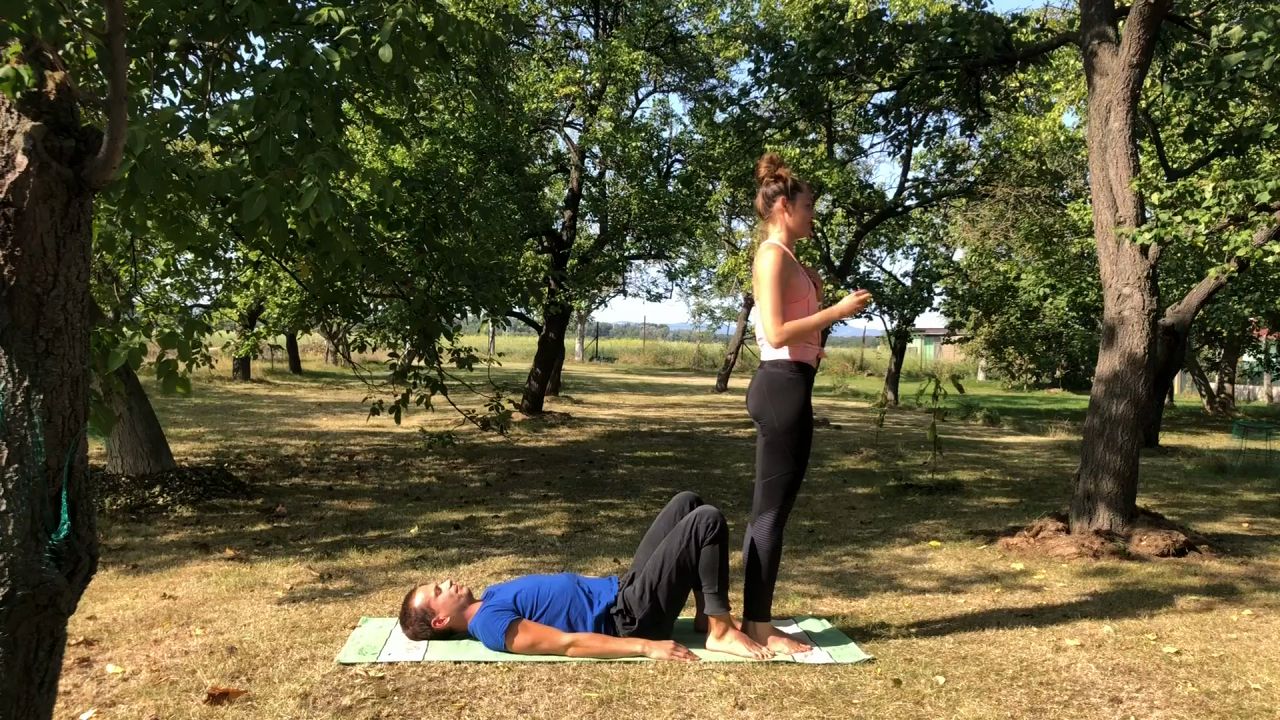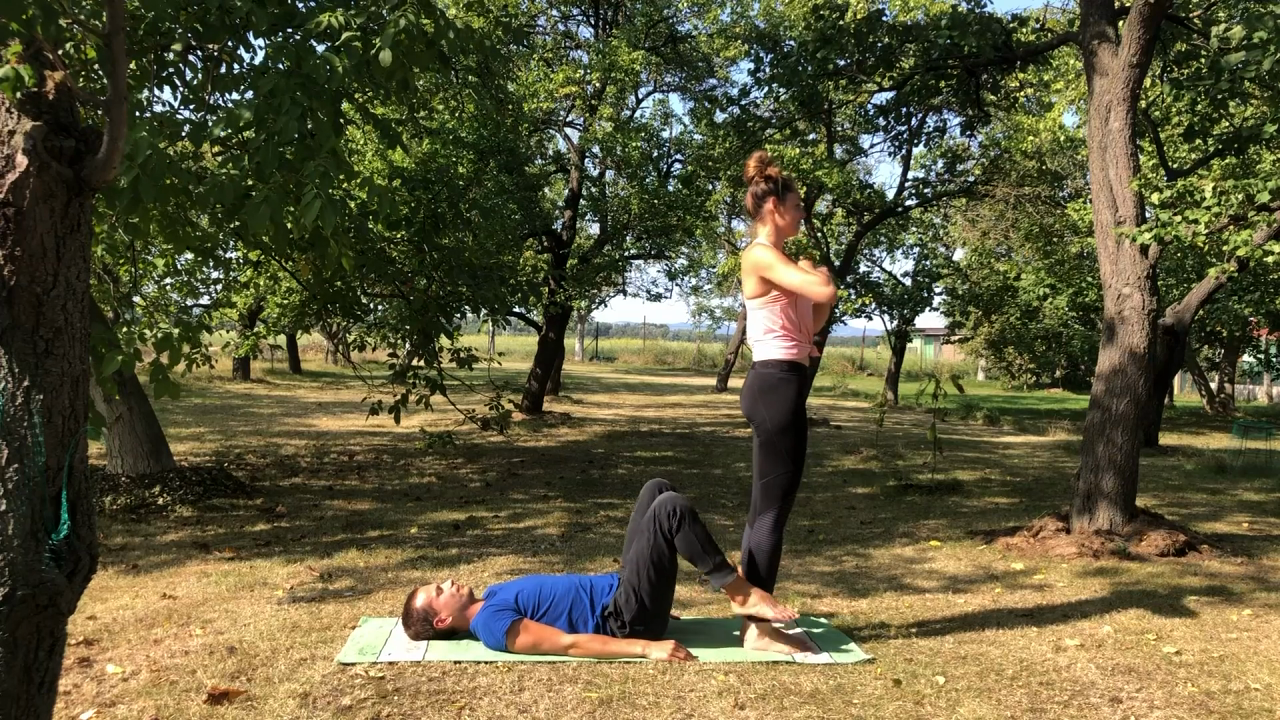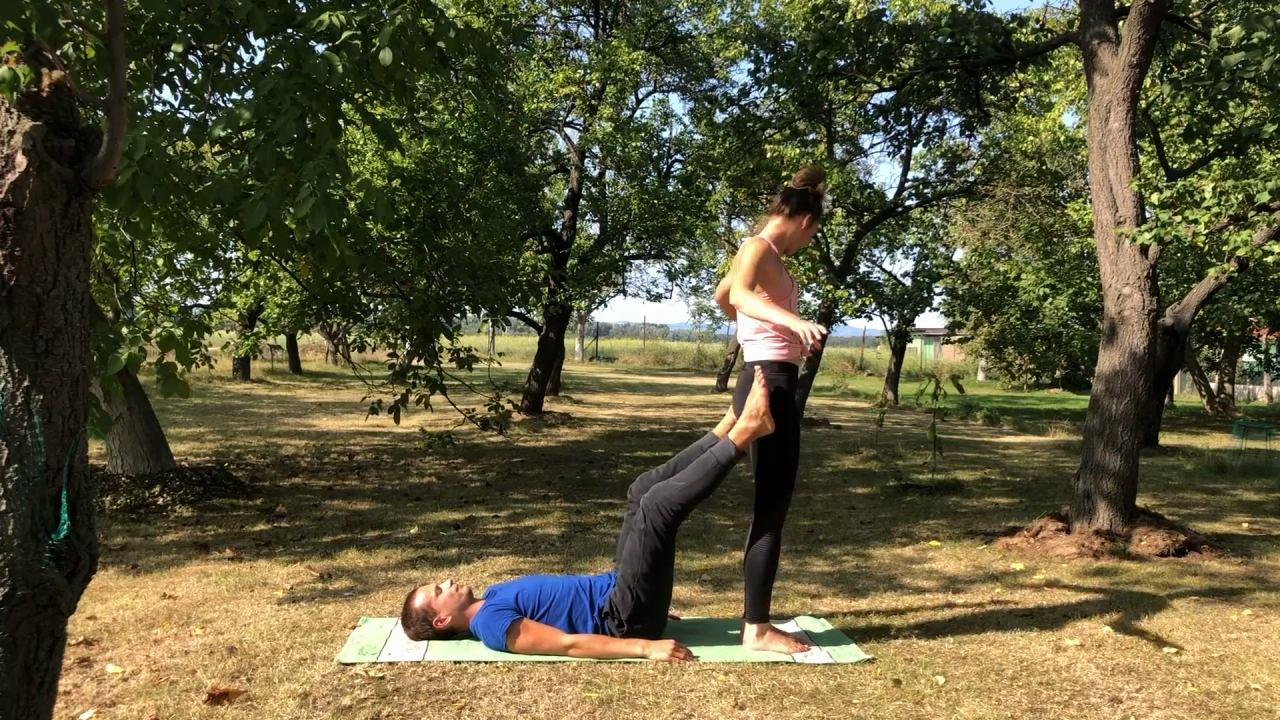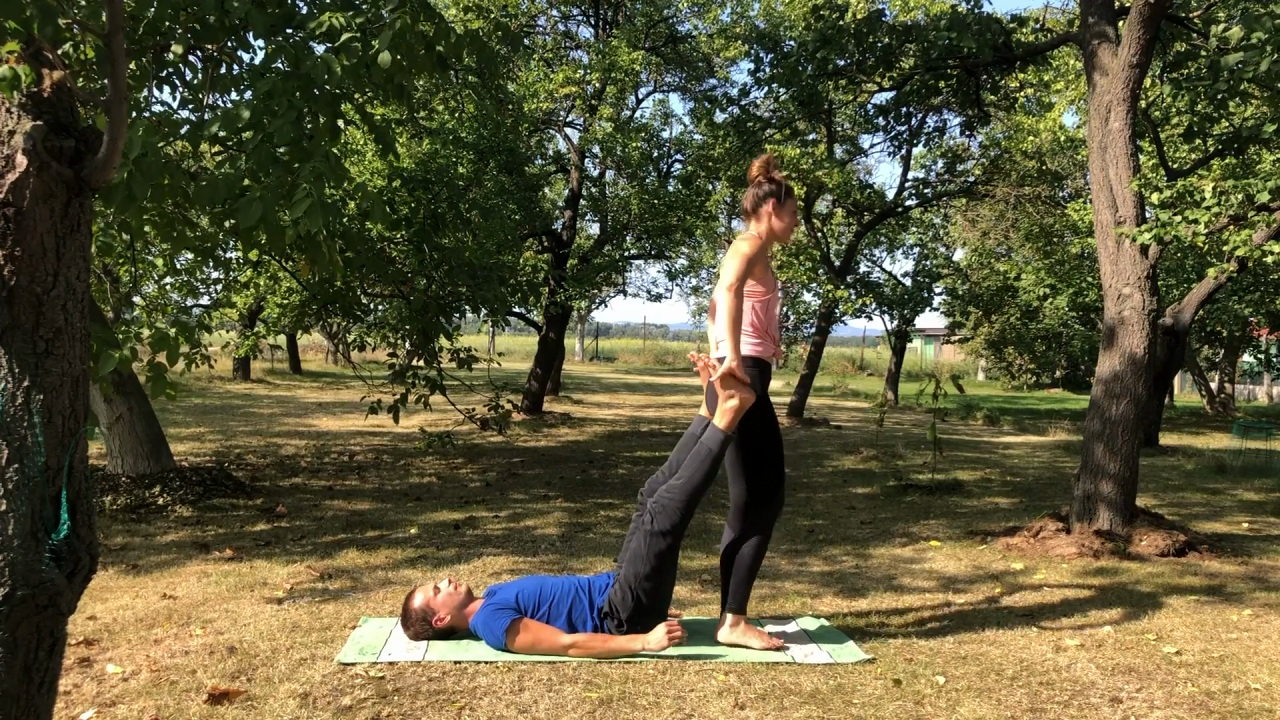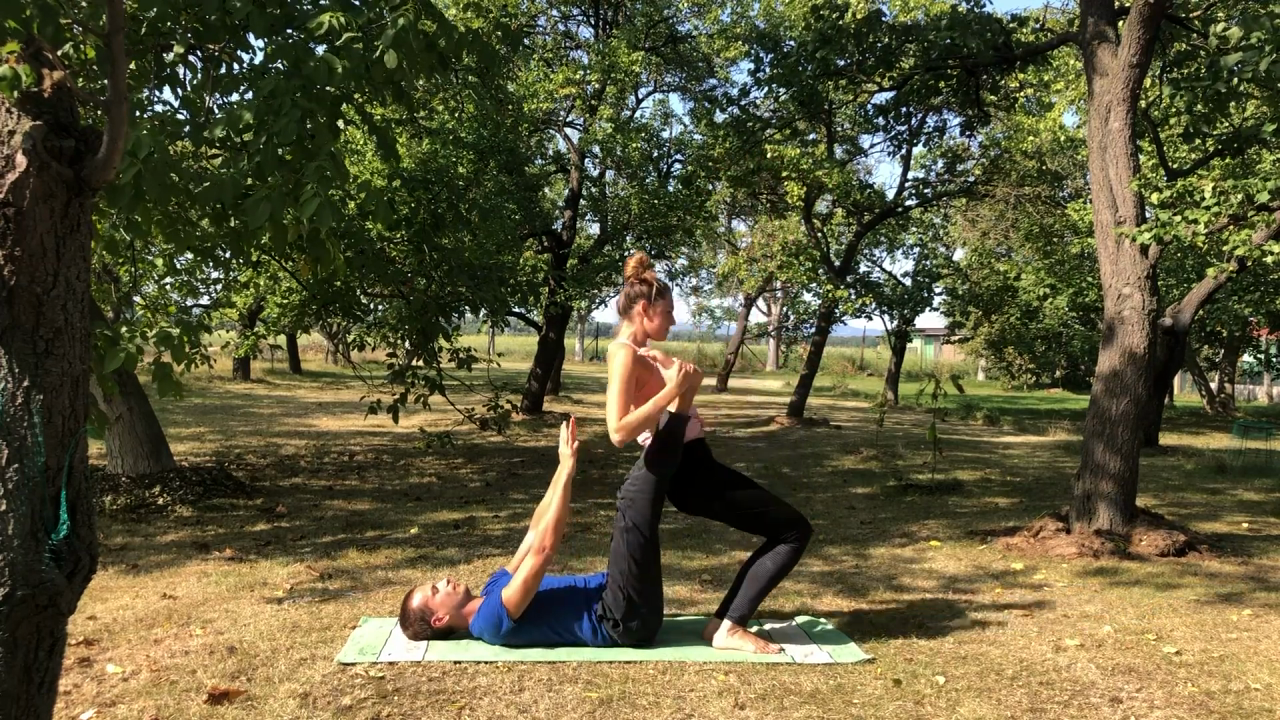
dt=1s
person 1, frame 1
left shoulder: (787, 258)
right shoulder: (773, 256)
right elbow: (776, 332)
left wrist: (819, 302)
right wrist: (837, 311)
left hip: (786, 385)
right hip: (783, 386)
left knee: (770, 509)
right knee: (772, 510)
left ankle: (755, 619)
right ankle: (759, 627)
person 1, frame 2
left shoulder: (774, 258)
right shoulder: (761, 255)
left elbow: (812, 320)
right elbow: (826, 291)
left wrist: (813, 279)
right wrist: (814, 270)
left hip: (779, 384)
right hip: (778, 385)
left knee: (766, 509)
right knee: (772, 509)
left ankle: (755, 617)
right ankle: (759, 627)
person 1, frame 3
left shoulder: (767, 254)
right shoulder: (759, 248)
left elbow: (723, 295)
right elbow: (736, 294)
right wrist: (793, 319)
left hip: (774, 382)
right hip: (771, 382)
left knee: (772, 505)
right knee: (772, 506)
left ankle: (756, 619)
right ankle: (757, 628)
person 1, frame 4
left shoulder: (749, 250)
right shoulder: (752, 244)
left elbow: (716, 304)
right elbow: (730, 288)
left wrist: (718, 359)
right wrist: (734, 360)
left hip: (736, 381)
right hip: (744, 380)
left knee: (751, 501)
right knee: (762, 500)
left ankle: (731, 615)
right ankle: (734, 619)
person 1, frame 5
left shoulder: (635, 352)
right shoulder: (623, 353)
right elbow: (619, 430)
left wrist: (665, 367)
right wrist: (672, 391)
left hip: (684, 462)
right hip: (687, 466)
left knee: (788, 528)
right knee: (793, 530)
left ankle: (726, 620)
right ankle: (728, 627)
person 2, frame 1
left shoulder: (491, 597)
right shoulder: (490, 625)
right elbow: (569, 643)
right wrist: (646, 646)
left hip: (620, 589)
right hip: (631, 617)
left knee: (687, 503)
right knee: (707, 521)
left ankle: (707, 614)
right ankle: (720, 630)
person 2, frame 2
left shoulder: (494, 597)
right shoulder: (492, 625)
right elbow: (569, 643)
right wrist: (646, 649)
left hip: (615, 588)
right hip: (626, 618)
left knee: (658, 490)
right knee: (671, 507)
left ankle: (725, 580)
right ankle: (739, 593)
person 2, frame 3
left shoulder: (492, 600)
right shoulder: (492, 624)
right elbow: (568, 643)
right wrist: (646, 647)
left hip: (613, 592)
right hip: (625, 617)
left knee: (646, 489)
right knee: (657, 503)
left ankle: (729, 429)
right ankle: (741, 437)
person 2, frame 4
left shoulder: (493, 599)
right shoulder: (492, 623)
right elbow: (569, 643)
right wrist: (643, 640)
left hip: (611, 591)
right hip: (624, 615)
left knee: (654, 495)
right knee: (661, 513)
left ankle: (713, 408)
right ankle: (727, 415)
person 2, frame 5
left shoulder: (493, 590)
right shoulder: (493, 619)
left elbow: (536, 531)
right elbow: (543, 548)
left wrist: (563, 467)
right wrist: (566, 470)
left hip: (604, 594)
right hip: (626, 619)
left knee: (635, 496)
right knee: (635, 501)
left ankle: (676, 407)
right ankle: (677, 404)
